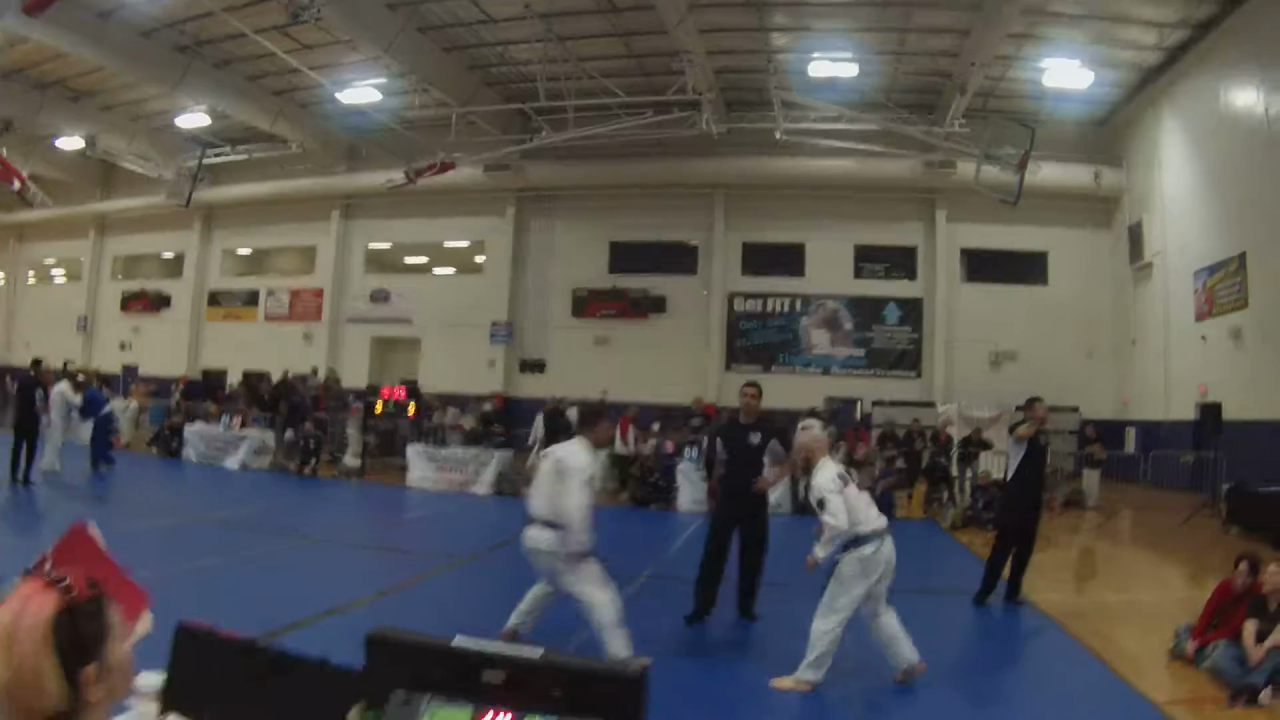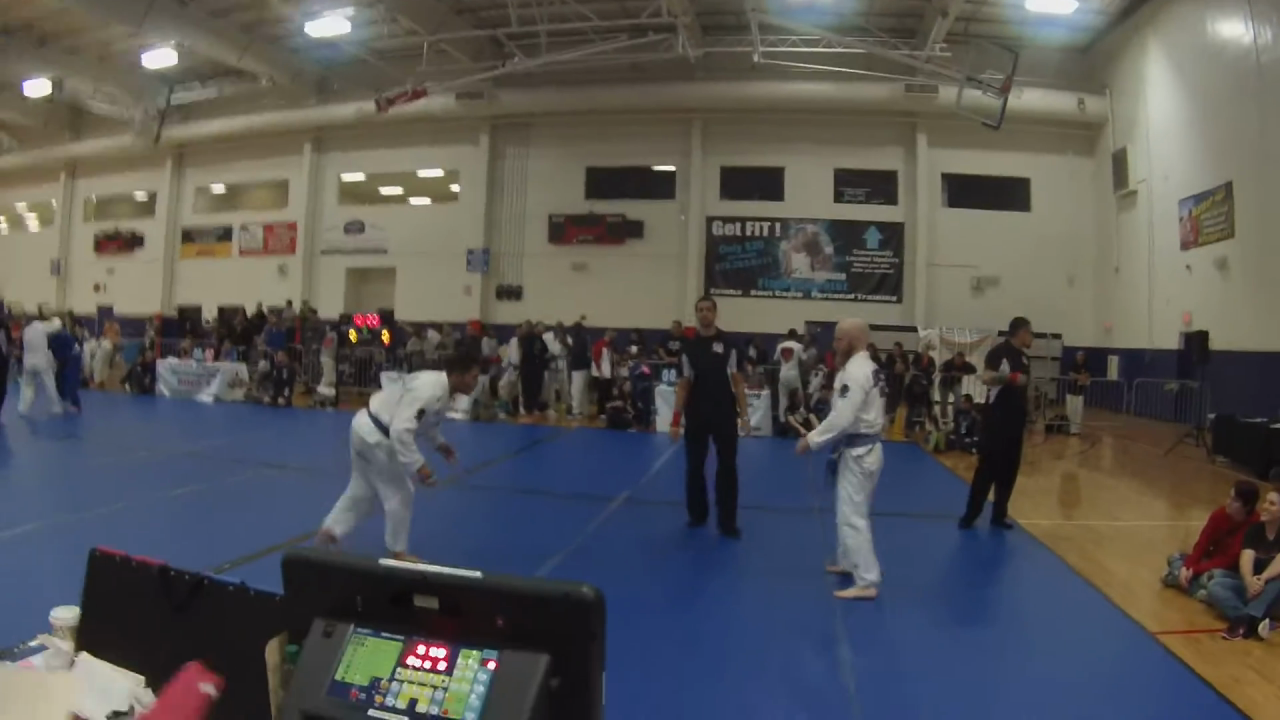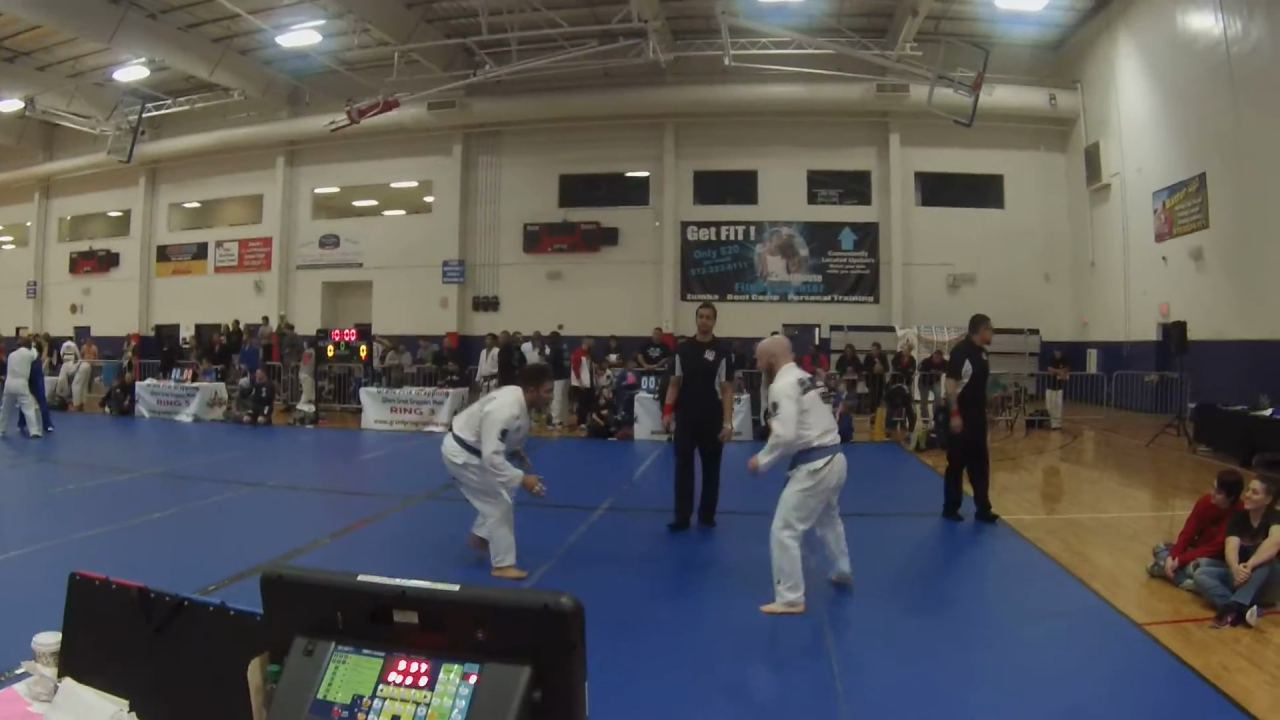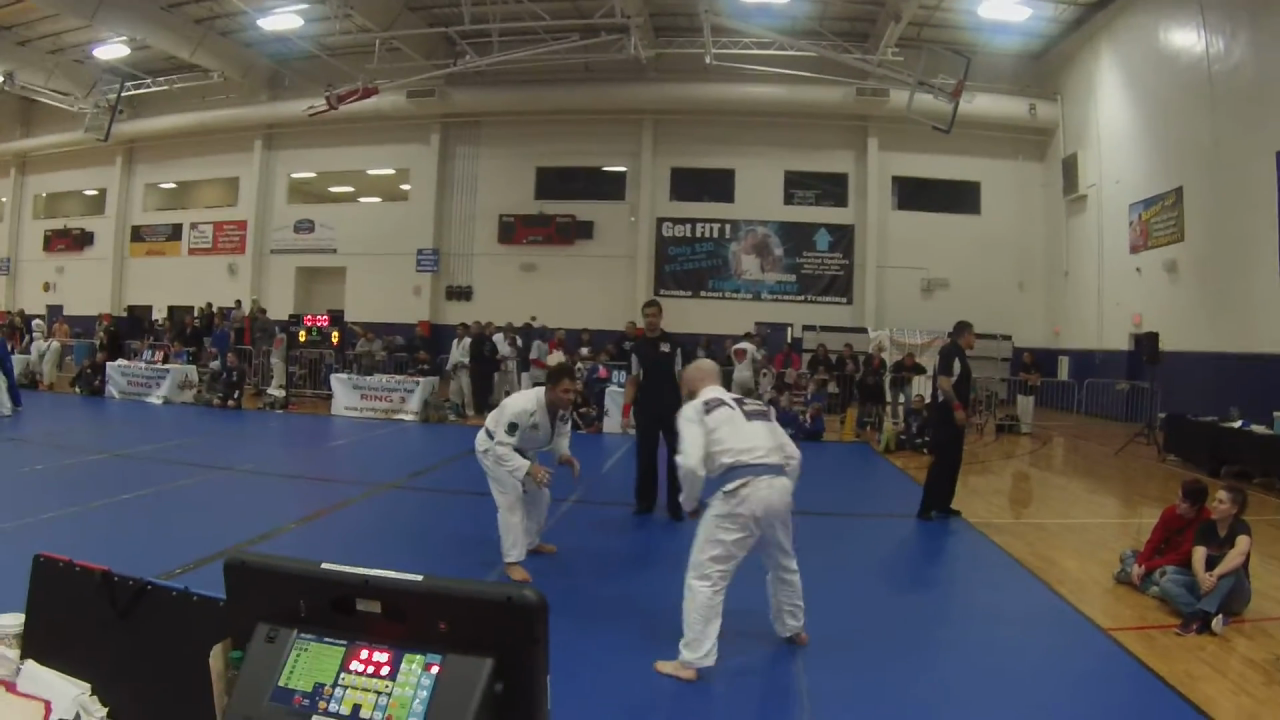
dt=1s
person 1, frame 1
left shoulder: (821, 481)
right shoulder: (835, 471)
left elbow: (839, 526)
left wrist: (818, 554)
right wrist: (825, 530)
left hip: (864, 552)
right hip: (881, 546)
left knee: (830, 613)
right knee: (877, 609)
left ankle: (807, 676)
right ankle: (909, 663)
person 1, frame 2
left shoulder: (854, 371)
right shoulder: (872, 369)
left elbow: (842, 417)
left wrist: (811, 439)
right wrist: (823, 437)
left hip: (857, 452)
right hip: (868, 448)
left knee: (852, 516)
right knee: (852, 511)
left ankle: (867, 582)
right ankle: (848, 562)
person 1, frame 3
left shoulder: (782, 385)
right shoulder: (807, 379)
left elbow: (785, 435)
left wrist: (762, 460)
left hip: (813, 467)
right hip: (834, 460)
left knee: (785, 530)
right knee: (827, 519)
left ankle: (791, 599)
right ankle: (842, 571)
person 1, frame 4
left shoulder: (694, 409)
right shoulder: (757, 406)
left elbow: (691, 464)
right elbow: (792, 456)
left wrist: (689, 502)
left hip: (741, 492)
right hip: (778, 486)
left knee: (705, 574)
right knee: (783, 563)
left ankle: (690, 661)
right ankle: (794, 629)
person 2, frame 1
left shoulder: (769, 431)
right shoulder: (725, 430)
left wrist: (772, 480)
right wrist: (715, 496)
left hip: (755, 501)
right hip: (727, 498)
left knee: (752, 556)
right knee: (713, 551)
left ankle: (747, 606)
right ankle: (702, 606)
person 2, frame 2
left shoulder: (728, 344)
right shoulder: (689, 347)
left elbow: (738, 382)
right elbow: (684, 385)
left wrist: (744, 414)
right wrist: (676, 420)
left hip: (725, 413)
right hip: (696, 414)
left knee: (727, 466)
right knee: (695, 466)
left ankle: (727, 521)
right ankle: (697, 514)
person 2, frame 3
left shoulder: (721, 352)
right shoulder: (683, 349)
left elbow: (726, 389)
right elbow: (674, 383)
left wrist: (727, 422)
right wrist: (667, 412)
left hip: (711, 418)
right hip: (685, 417)
left knee: (711, 468)
right knee: (683, 466)
left ankle: (706, 514)
right ankle: (682, 517)
person 2, frame 4
left shoulder: (673, 344)
right shoulder: (638, 347)
left elbow: (682, 378)
right elbow: (632, 382)
right wrist: (626, 411)
left hip: (670, 408)
right hip: (646, 409)
left knee: (675, 456)
right knee: (645, 457)
left ankle: (675, 506)
right ankle: (645, 502)
person 3, frame 1
left shoulder: (557, 451)
right shoulder: (583, 460)
left elbow: (536, 493)
right elbow: (574, 509)
right wrist: (580, 548)
left hip: (534, 534)
right hip: (556, 539)
left knee: (548, 586)
right knee: (601, 596)
left ankle: (512, 630)
right ankle: (620, 658)
person 3, frame 2
left shoulder: (440, 385)
right shoulder: (429, 391)
left elbow: (426, 420)
right elbow: (401, 431)
left wrist: (440, 443)
right wrist: (419, 465)
left hip: (366, 428)
right hip: (375, 435)
left knee: (362, 488)
right knee: (399, 493)
left ankle: (331, 531)
right ankle: (397, 552)
person 3, frame 3
left shoulder: (517, 395)
right shoulder: (504, 411)
right elbow: (492, 457)
left wrist: (515, 451)
right wrist: (522, 479)
left hip: (470, 449)
right hip: (462, 454)
left knee: (497, 495)
right knee: (498, 506)
left ankle: (481, 535)
right ankle: (502, 565)
person 3, frame 4
left shoulder: (562, 405)
right shoulder: (520, 407)
left elbow: (561, 432)
right elbow: (502, 449)
left wrist: (564, 454)
right wrist: (529, 469)
left hip: (521, 448)
right hip: (494, 447)
left knee: (539, 495)
right knee: (512, 499)
left ankle: (531, 542)
right ankle: (512, 562)
person 4, frame 1
left shoulder: (1043, 437)
right shoulder: (1017, 428)
right elbow: (1022, 433)
right wrist: (1037, 420)
left hip: (1033, 499)
right hip: (1015, 497)
left knee: (1025, 547)
right knee: (1004, 544)
left ankle: (1013, 591)
right ankle: (985, 590)
person 4, frame 2
left shoulder: (1023, 357)
right shoulder: (999, 352)
right elbow: (986, 378)
left wrist: (1028, 417)
right wrist: (1012, 377)
left hip: (1015, 421)
right hip: (997, 420)
left knee: (1009, 470)
right knee: (988, 468)
left ankle: (999, 515)
right ankle: (971, 515)
person 4, frame 3
left shoulder: (981, 352)
right shoulder: (961, 351)
right elbow: (950, 385)
left wrist: (986, 410)
right wrist: (954, 414)
left hip: (977, 416)
right hip: (961, 418)
left knee: (980, 463)
right knee: (957, 463)
left ankle: (983, 509)
right ankle: (950, 509)
person 4, frame 4
left shoulder: (960, 354)
right shoulder: (949, 352)
right elbow: (943, 383)
left wrist: (963, 410)
right wrist: (957, 408)
left hip: (955, 415)
right hip: (945, 415)
left knee: (953, 462)
right knee: (942, 461)
left ankle: (943, 505)
right ankle: (926, 507)
